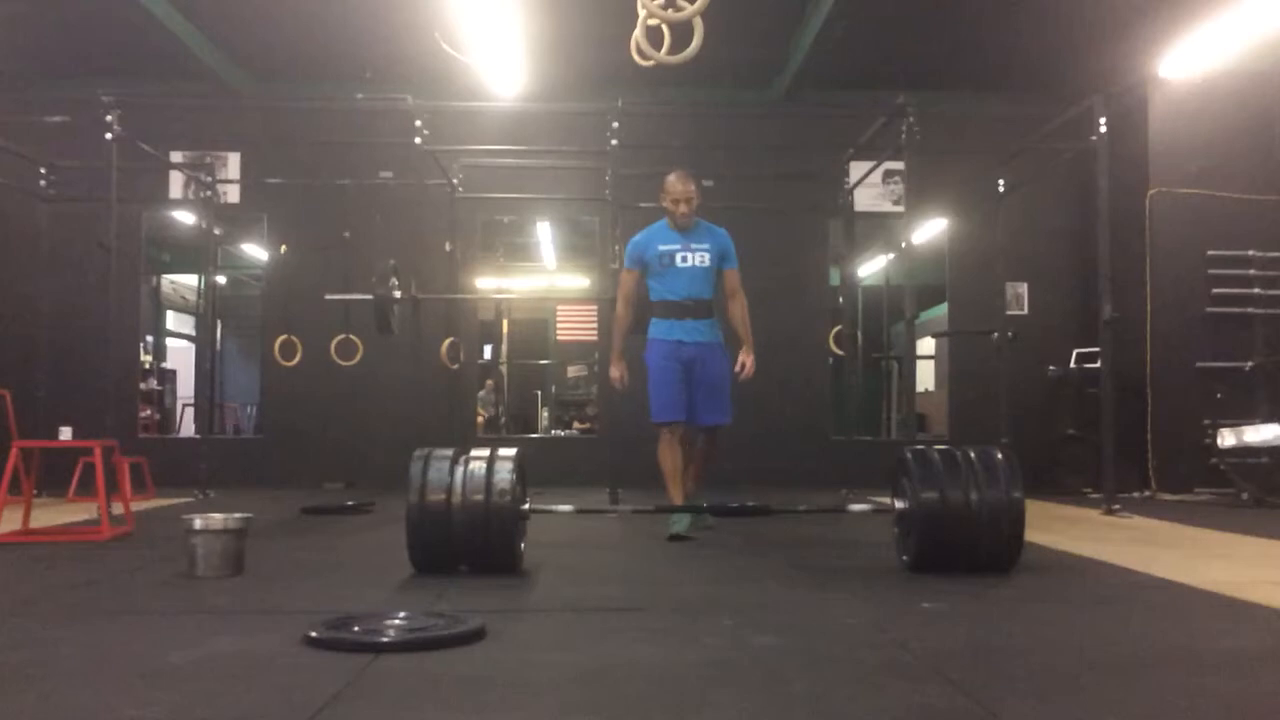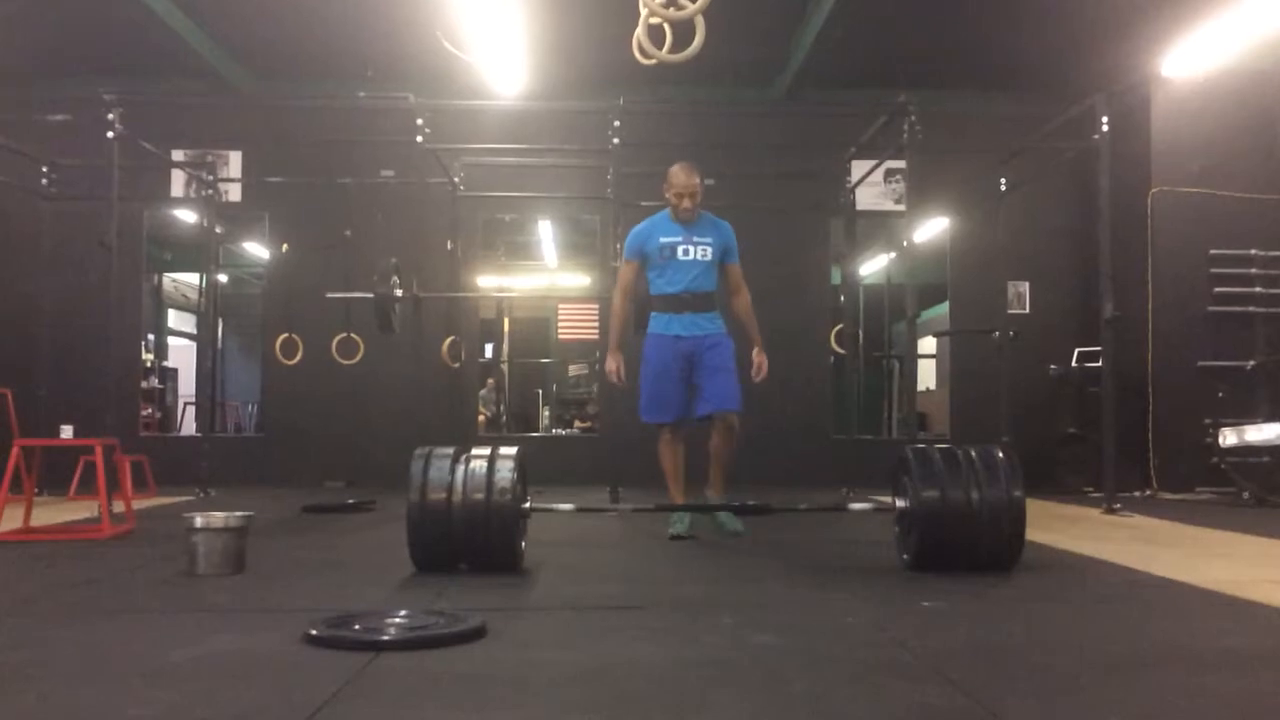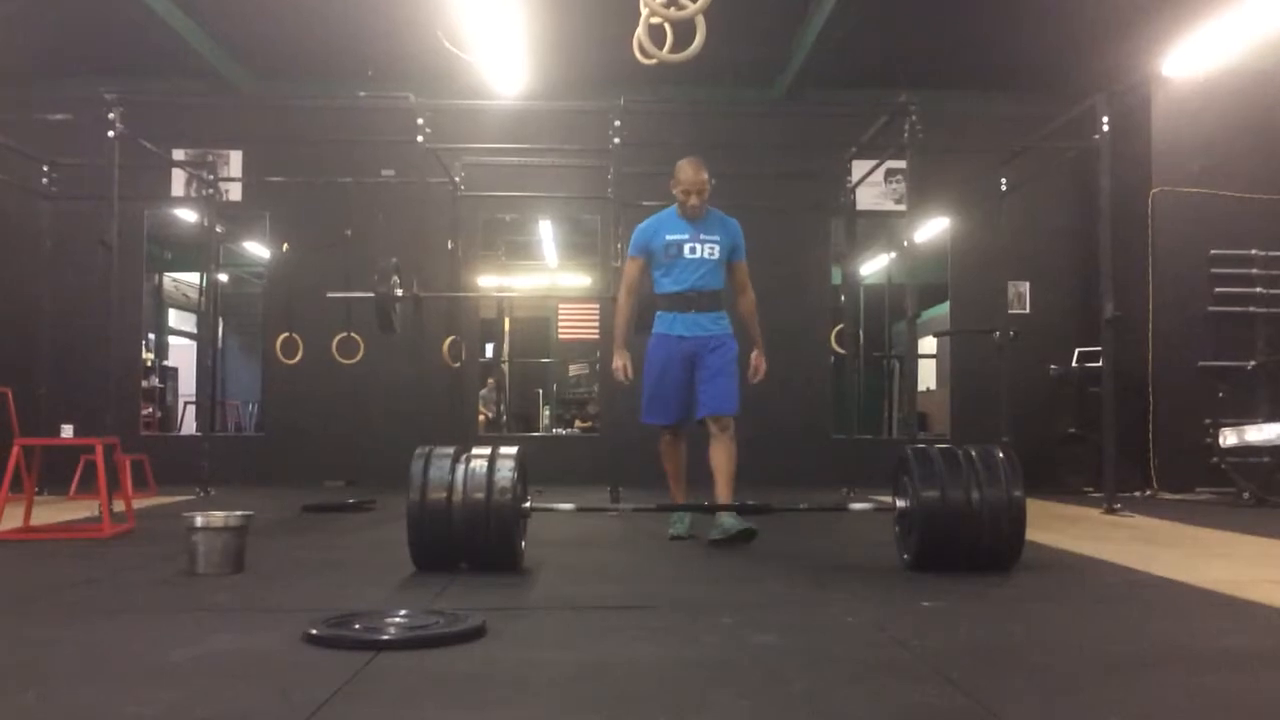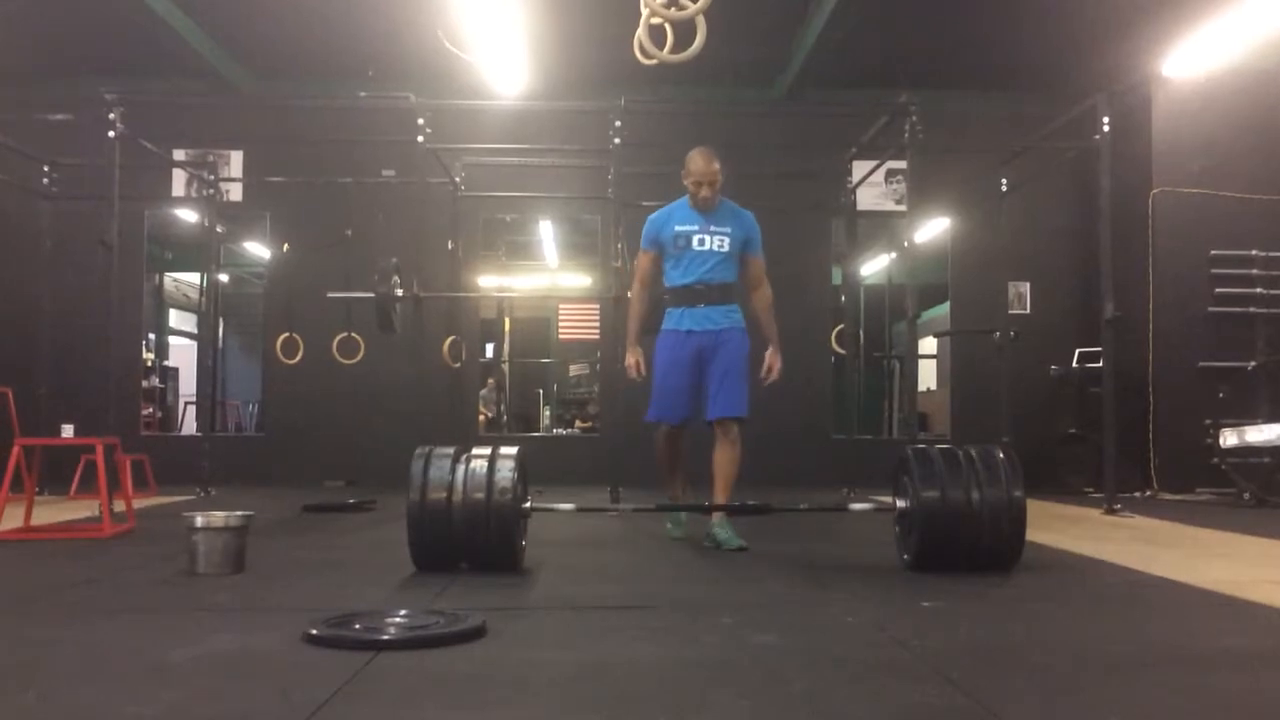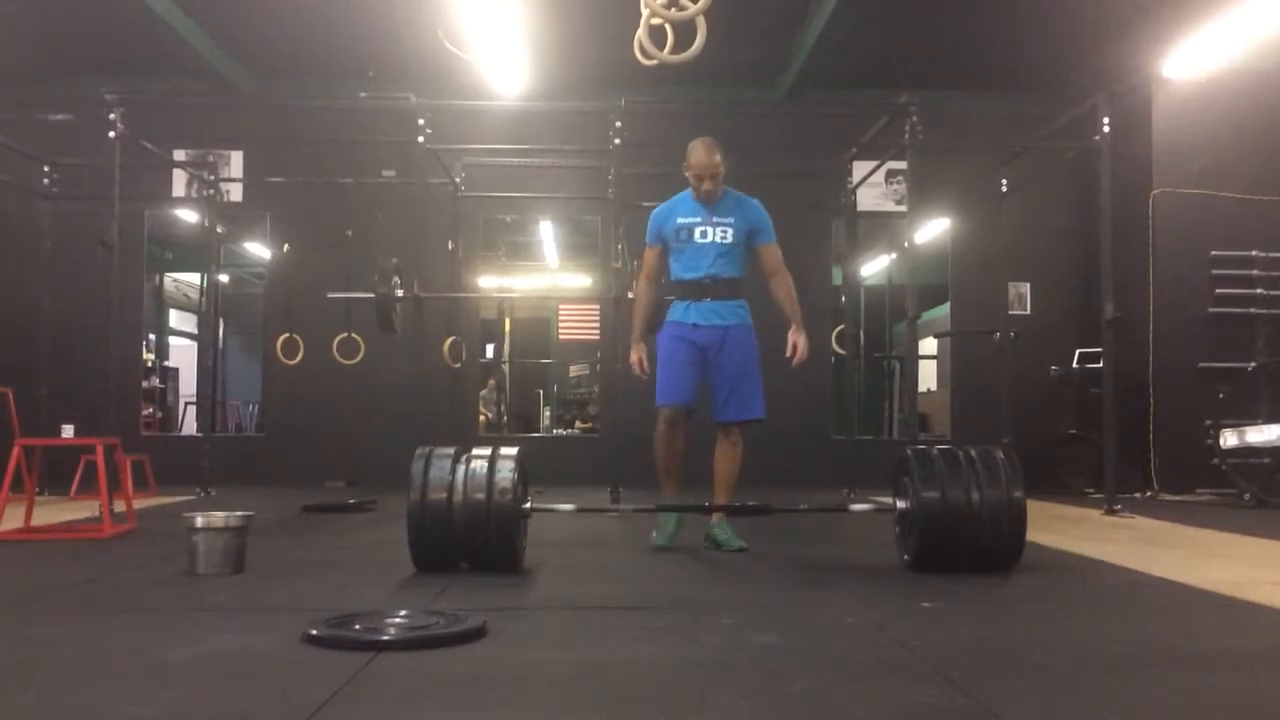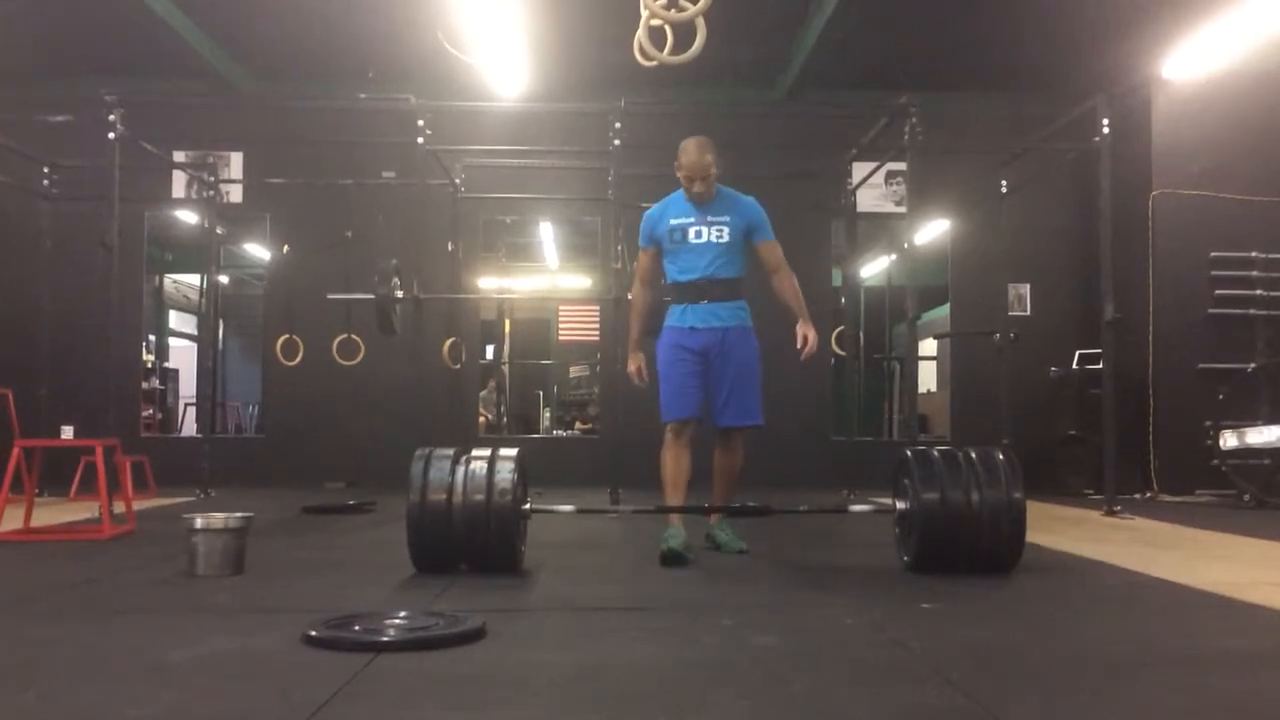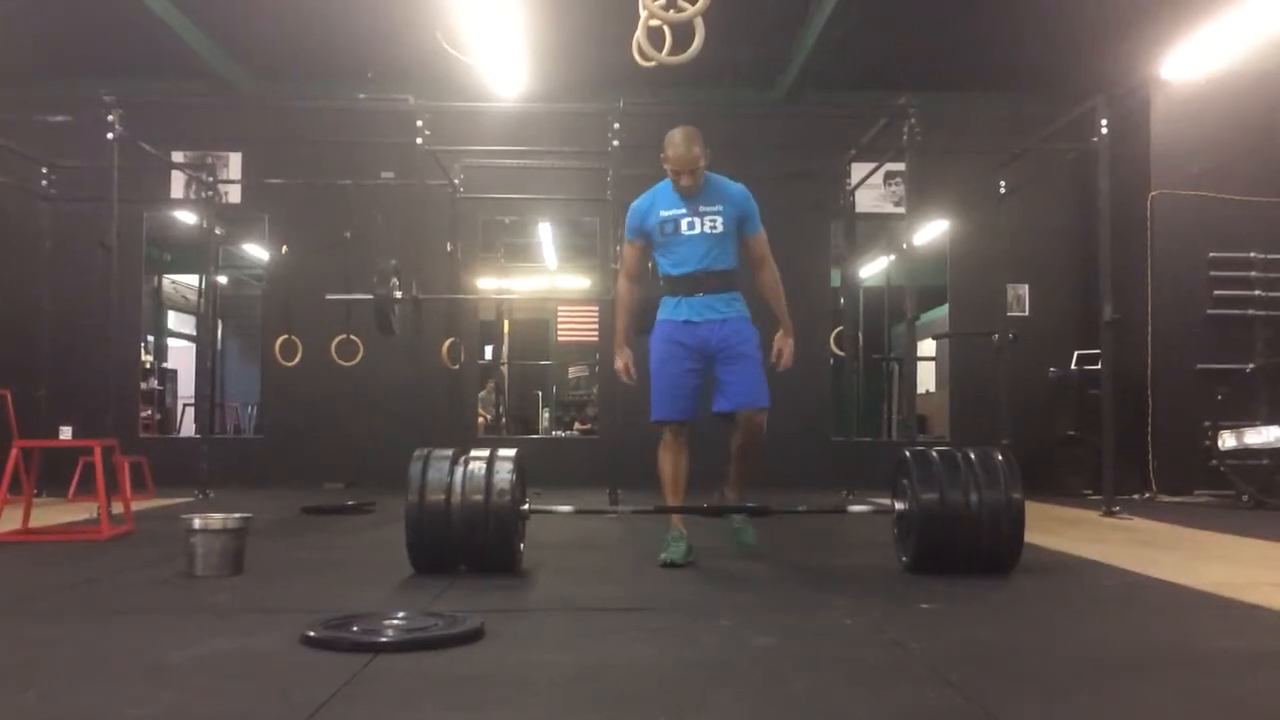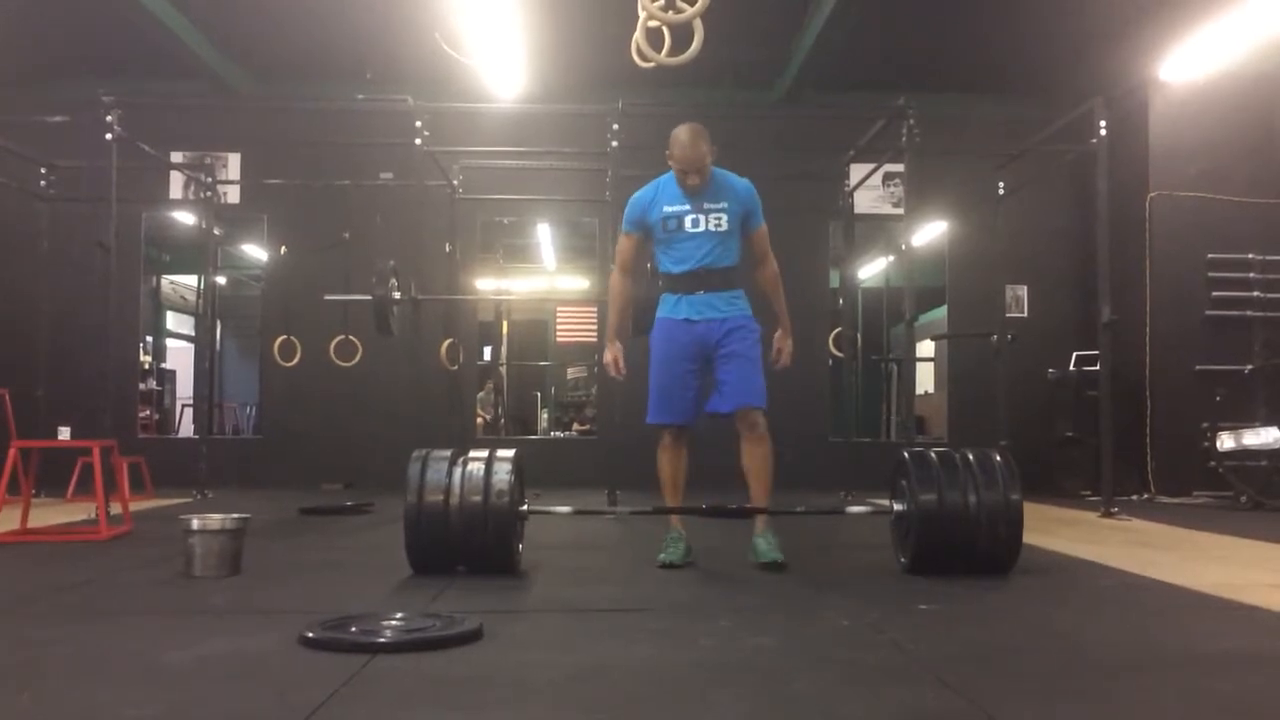
dt=0.2s
person 1, frame 1
left shoulder: (719, 239)
right shoulder: (643, 243)
left elbow: (735, 296)
right elbow: (625, 302)
left wrist: (747, 346)
right wrist: (617, 356)
left hip: (708, 340)
right hip: (664, 340)
left knee: (708, 427)
right knee: (670, 427)
left ankle: (690, 488)
right ankle: (678, 509)
person 1, frame 2
left shoulder: (721, 232)
right shoulder: (643, 234)
left elbow: (738, 292)
right elbow: (623, 294)
left wrist: (758, 344)
right wrist: (613, 349)
left hip: (711, 333)
right hip: (664, 335)
left knee: (726, 417)
right knee: (670, 426)
left ankle: (716, 494)
right ankle: (680, 509)
person 1, frame 3
left shoulder: (729, 229)
right shoulder: (649, 230)
left elbow: (743, 292)
right elbow: (628, 291)
left wrist: (758, 346)
right wrist: (619, 347)
left hip: (716, 334)
right hip: (669, 334)
left knee: (721, 422)
right knee: (671, 428)
left ankle: (724, 514)
right ankle: (680, 509)
person 1, frame 4
left shoulder: (743, 222)
right shoulder: (660, 222)
left elbow: (759, 287)
right elbow: (642, 285)
left wrist: (774, 344)
right wrist: (632, 343)
left hip: (727, 331)
right hip: (678, 330)
left knee: (727, 424)
right knee: (669, 425)
left ankle: (719, 520)
right ankle: (676, 495)
person 1, frame 5
left shoulder: (751, 211)
right shoulder: (664, 215)
left elbow: (776, 273)
right elbow: (648, 280)
left wrist: (797, 325)
right wrist: (636, 339)
left hip: (734, 325)
right hip: (682, 323)
left knee: (732, 425)
right knee: (670, 413)
left ankle: (718, 520)
right ankle: (669, 505)
person 1, frame 6
left shoulder: (746, 209)
right shoulder: (656, 217)
left elbow: (777, 269)
right elbow: (643, 285)
left wrist: (804, 319)
right wrist: (634, 347)
left hip: (733, 327)
right hip: (680, 329)
left knee: (731, 431)
right knee: (678, 426)
left ankle: (716, 520)
right ankle: (675, 528)
person 1, frame 7
left shoulder: (737, 197)
right shoulder: (644, 208)
left elbow: (763, 264)
right elbow: (629, 279)
left wrist: (784, 327)
right wrist: (620, 343)
left hip: (730, 318)
right hip: (674, 323)
left knee: (752, 416)
right knee: (672, 427)
left ankle: (734, 496)
right ankle: (677, 531)
person 1, frame 8
left shoulder: (741, 193)
right shoulder: (645, 201)
left elbow: (764, 262)
right elbow: (622, 271)
left wrist: (784, 326)
right wrist: (611, 338)
left hip: (732, 316)
right hip: (675, 320)
left knee: (751, 418)
right knee: (672, 429)
left ankle: (762, 527)
right ankle: (676, 532)
